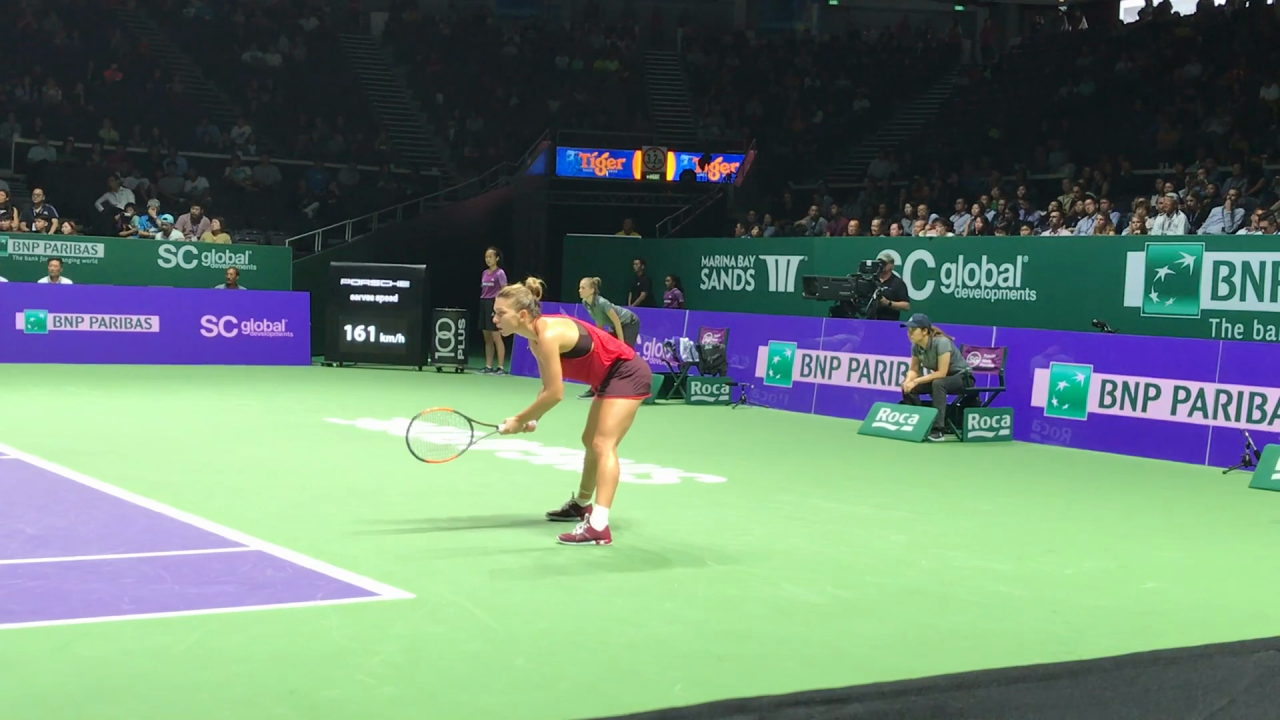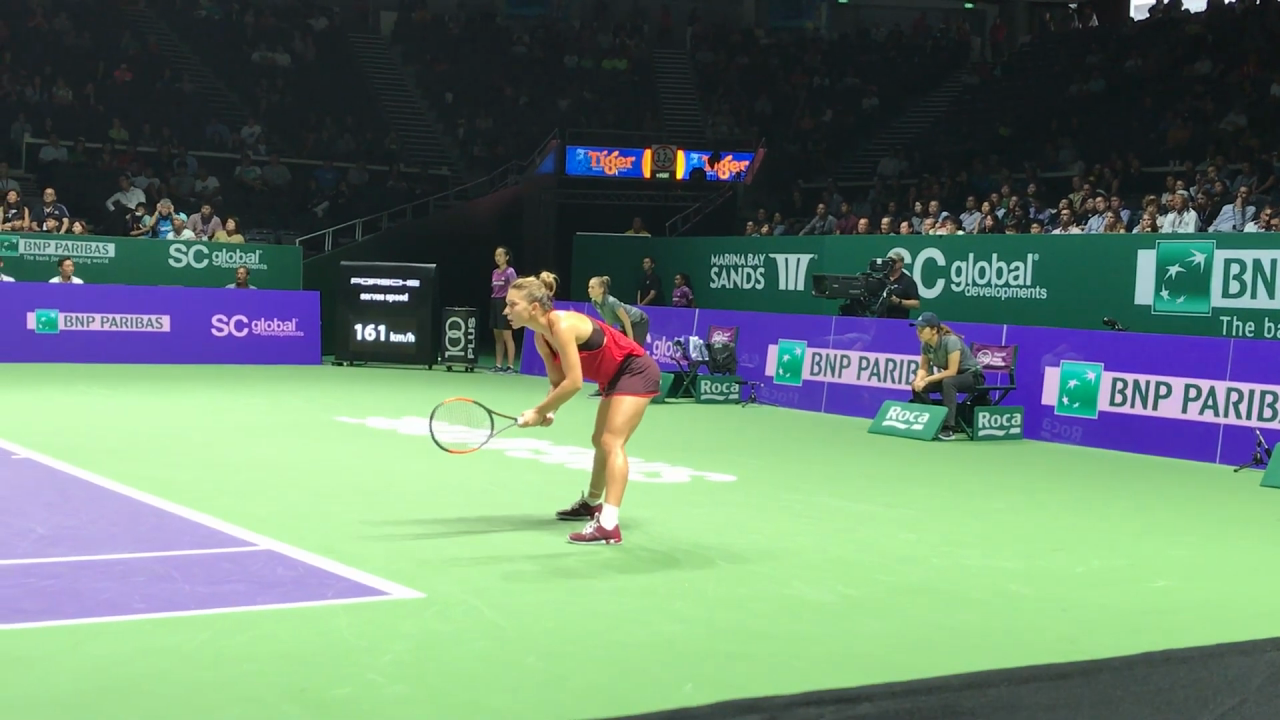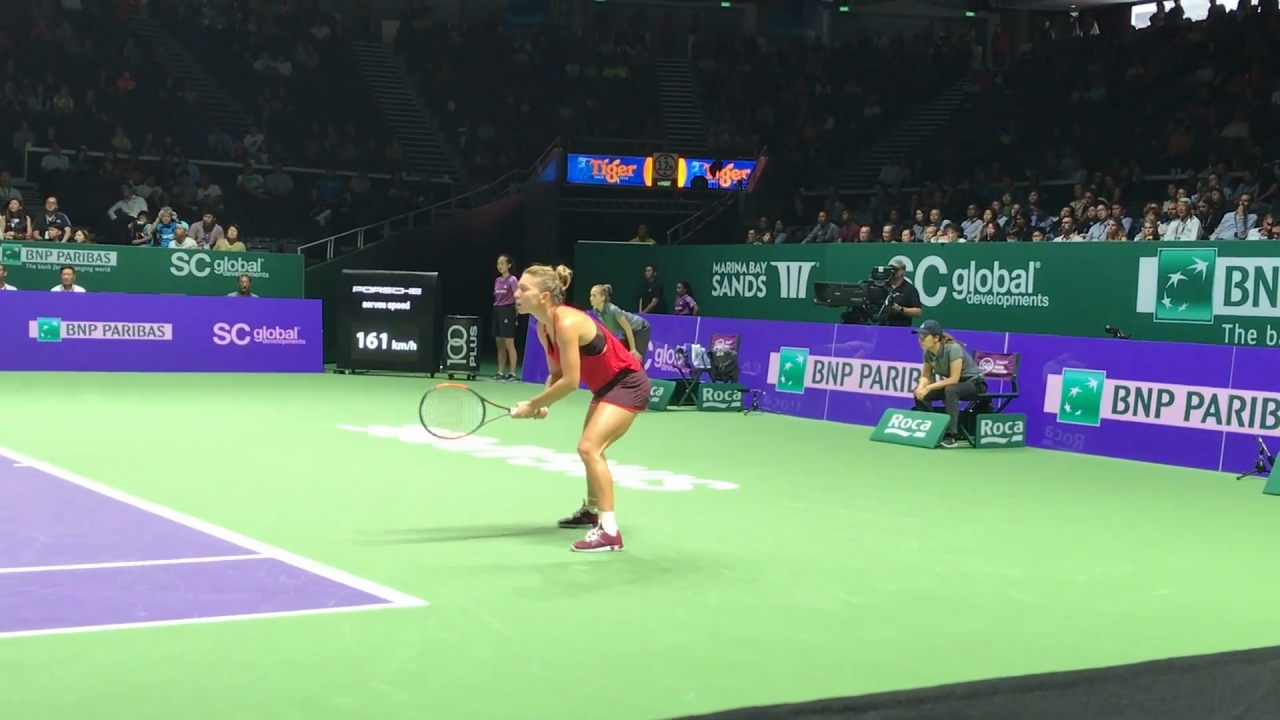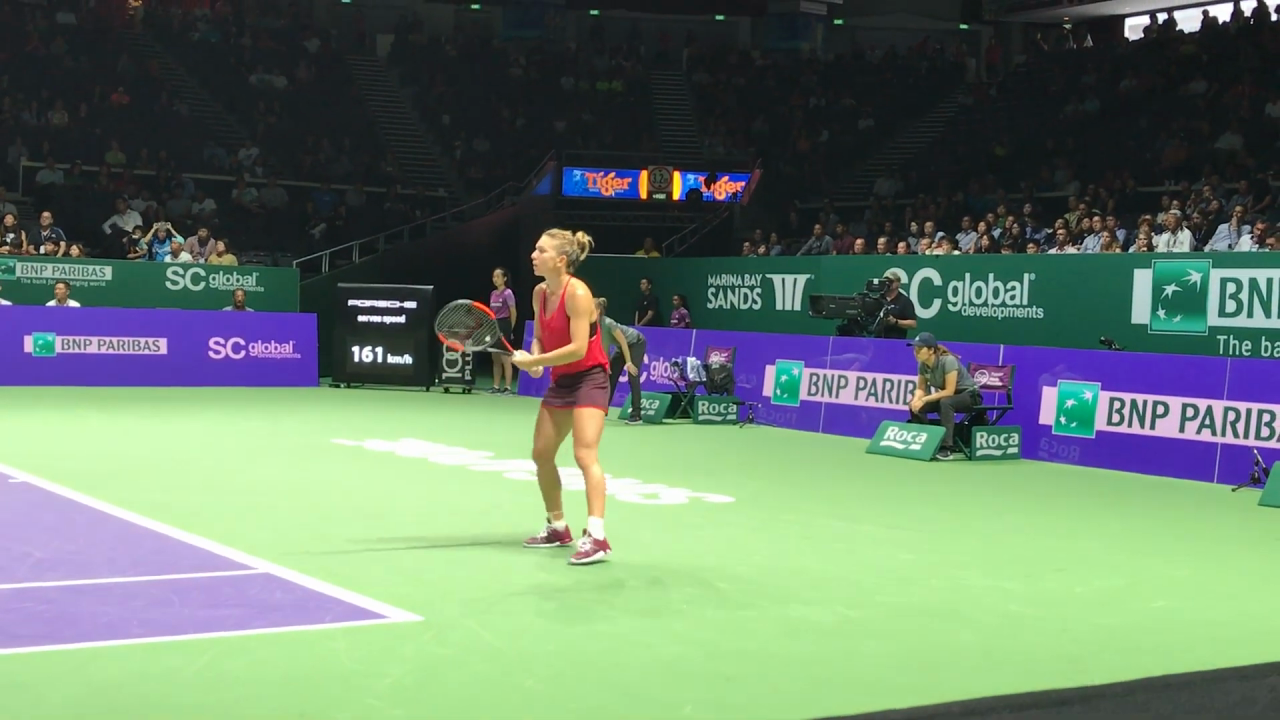
dt=1s
person 1, frame 1
left shoulder: (548, 334)
right shoulder: (536, 338)
left elbow: (555, 393)
right elbow: (548, 386)
left wrist: (520, 420)
right wrist: (533, 418)
left hip: (628, 373)
right hip: (610, 377)
left knee: (603, 445)
right knee: (591, 441)
left ankle: (598, 525)
right ankle: (581, 504)
person 1, frame 2
left shoulder: (562, 325)
right shoulder: (541, 337)
left elbow: (574, 382)
right elbow: (558, 382)
left wrist: (539, 411)
right wrist: (548, 411)
left hip: (636, 371)
right hip: (616, 377)
left knee: (612, 443)
right knee: (600, 441)
left ankle: (608, 525)
right ankle: (592, 503)
person 1, frame 3
left shoulder: (566, 323)
right shoulder: (544, 327)
left elbow: (571, 381)
right elbow: (557, 374)
left wrist: (533, 404)
right wrist: (543, 403)
left hip: (628, 383)
right hip: (609, 385)
left knee: (589, 448)
right knee: (591, 447)
left ankle: (609, 531)
right ankle: (591, 510)
person 1, frame 4
left shoulder: (577, 293)
right shoulder: (540, 293)
left elbow: (579, 349)
left wrist: (534, 361)
right wrist: (534, 360)
left hip: (589, 381)
right hip: (561, 382)
left knee: (585, 456)
right knee: (541, 456)
left ankle: (597, 537)
right ankle: (557, 528)
